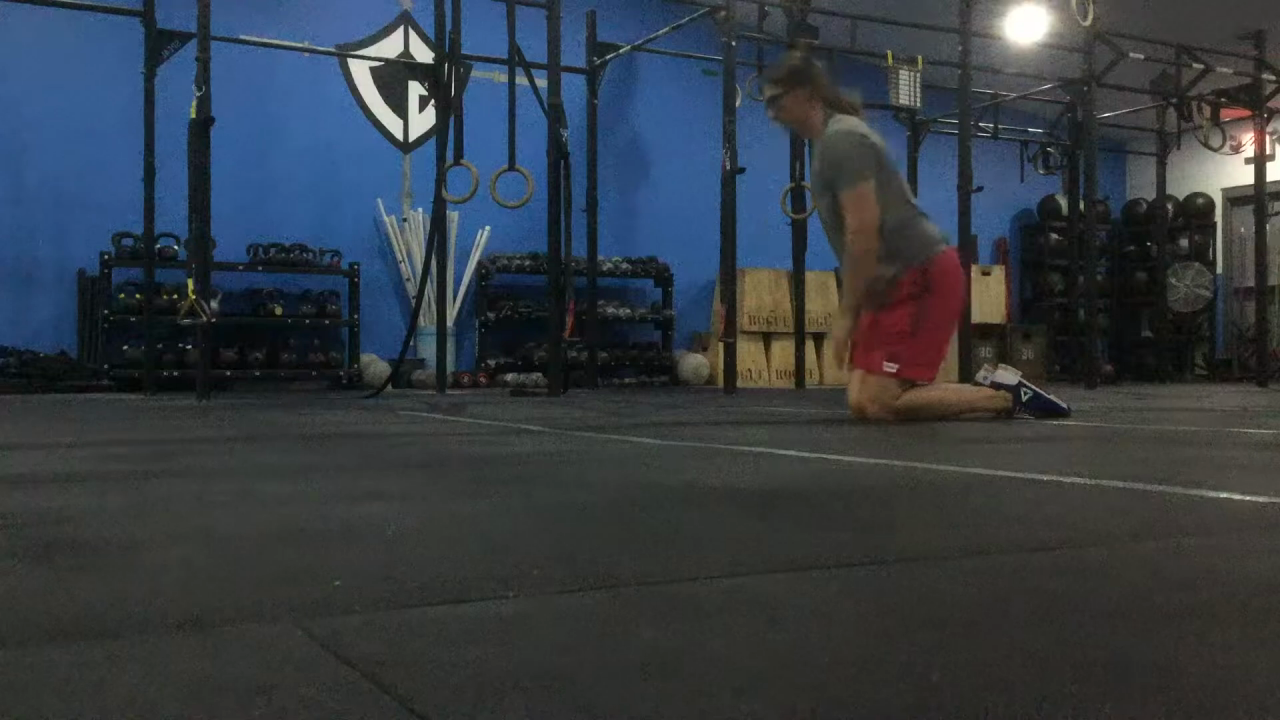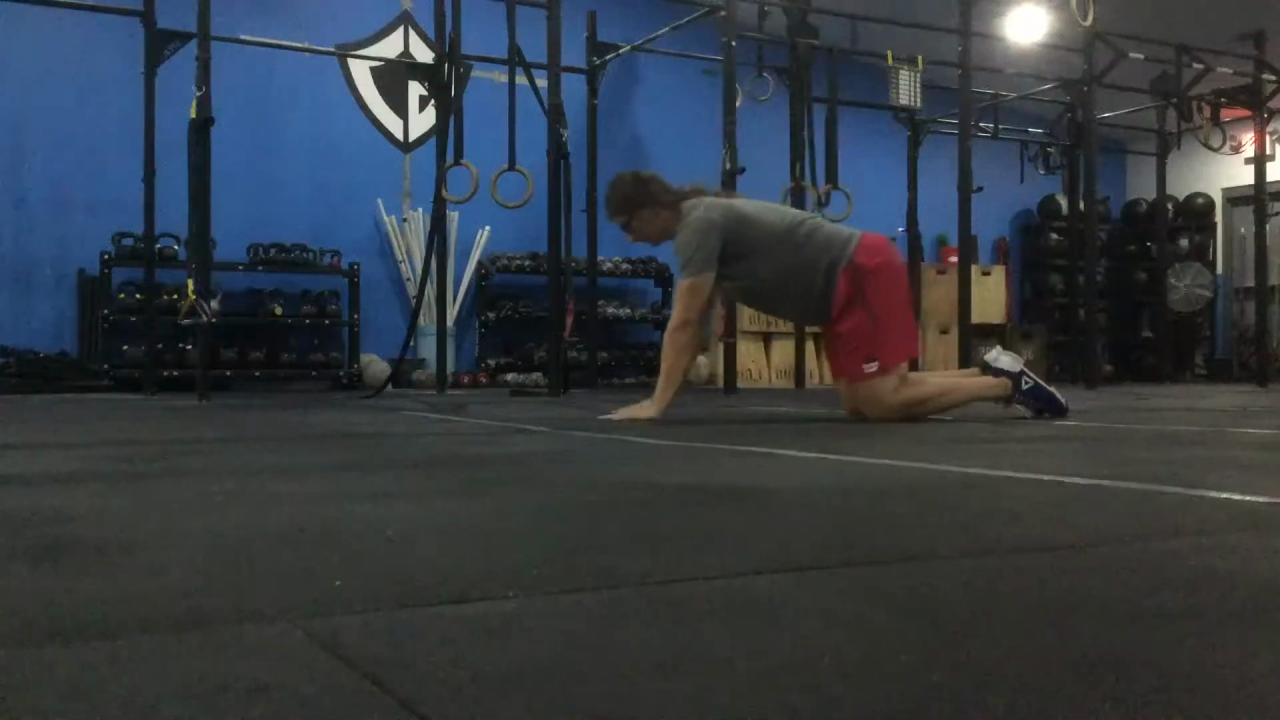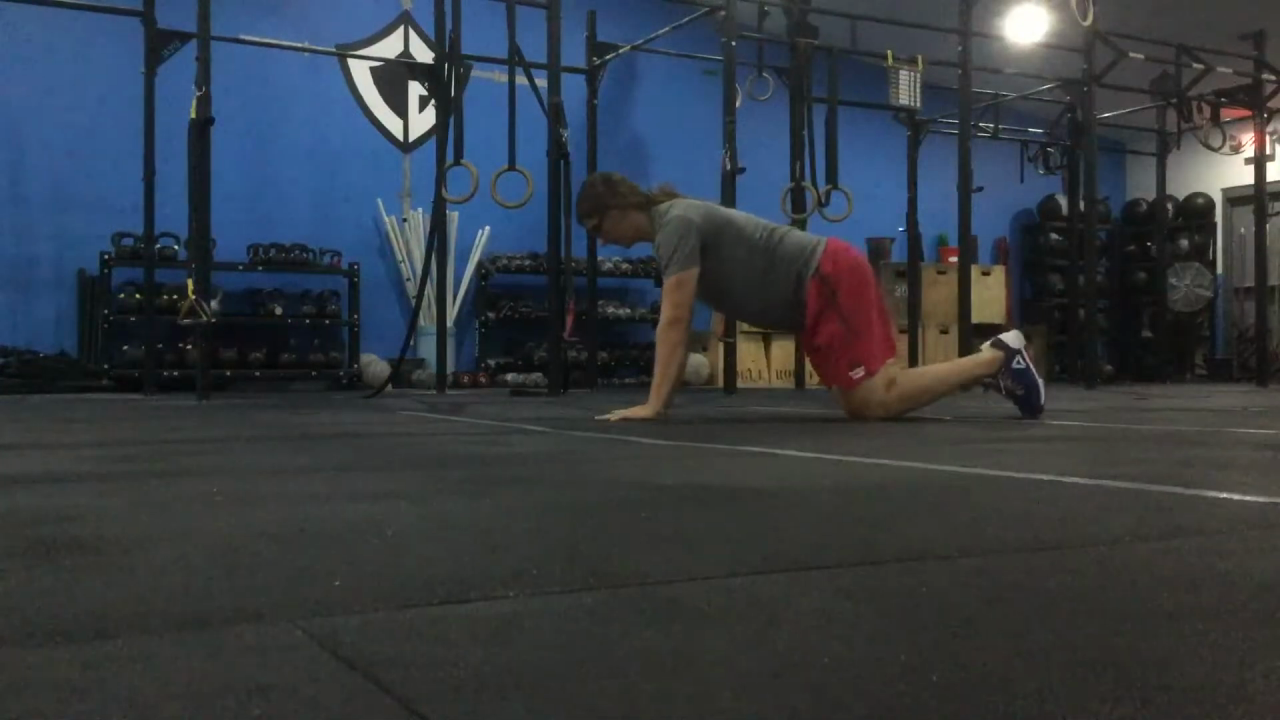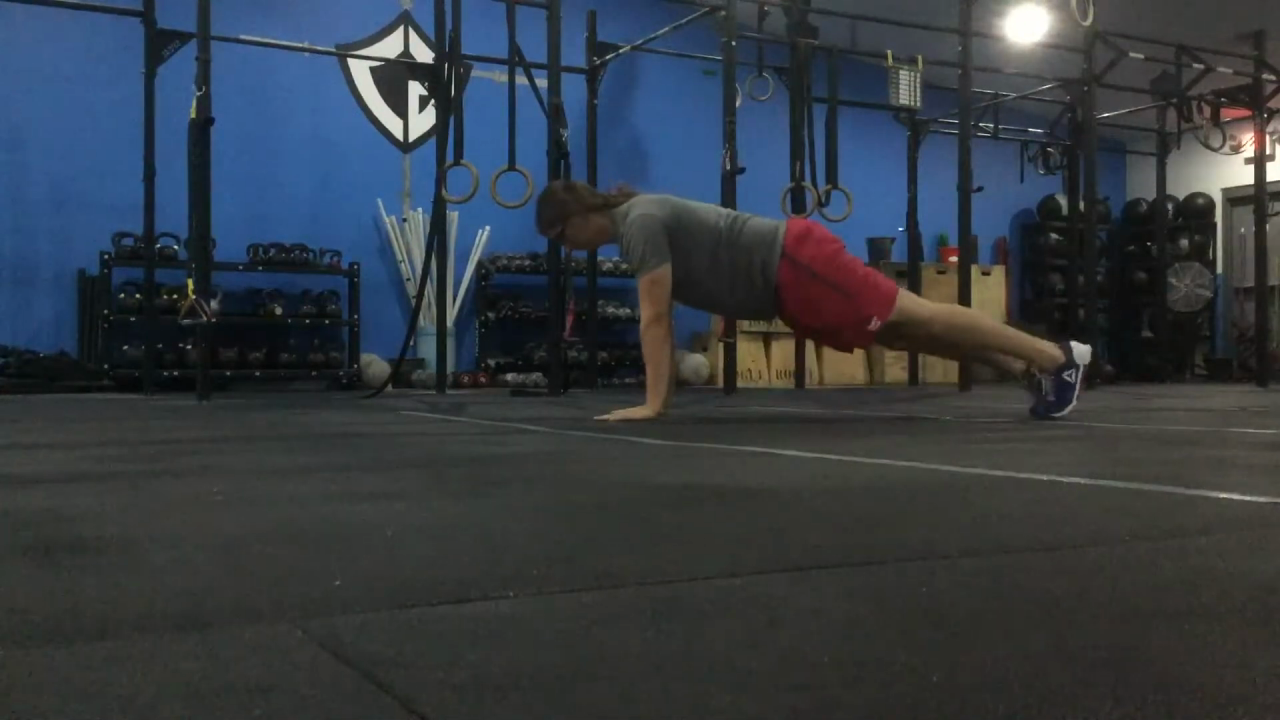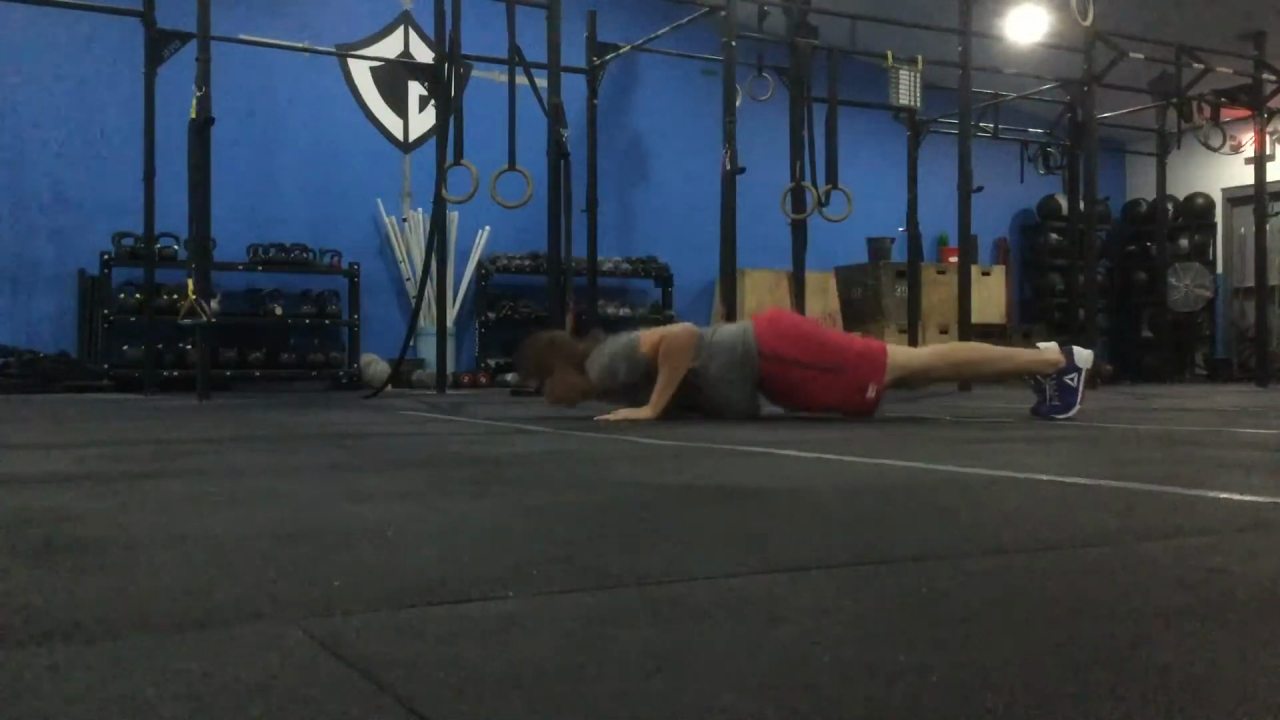
dt=1s
person 1, frame 1
left shoulder: (842, 138)
right shoulder: (833, 142)
left elbow: (864, 233)
right elbow: (852, 249)
left wrist: (846, 315)
right wrist: (849, 316)
left hip: (922, 280)
right hip: (894, 286)
left knee: (878, 406)
right knee: (861, 403)
left ankle: (1008, 396)
right ankle: (989, 385)
person 1, frame 2
left shoulder: (697, 225)
right shoulder: (703, 225)
left elbow: (682, 323)
right elbow: (695, 322)
left wrist: (658, 404)
right wrist: (661, 393)
left hip: (862, 271)
right hip: (847, 283)
left knee: (882, 402)
right knee: (859, 402)
left ankle: (1008, 383)
right ankle: (991, 373)
person 1, frame 3
left shoulder: (675, 224)
right shoulder: (674, 225)
left elbow: (674, 321)
right elbow: (680, 323)
left wrist: (653, 404)
right wrist: (662, 398)
left hip: (830, 279)
right hip: (820, 290)
left knee: (877, 403)
right knee: (863, 401)
left ankle: (999, 357)
right ankle: (990, 365)
person 1, frame 4
left shoulder: (638, 224)
right shoulder: (639, 221)
left elbow: (654, 319)
right elbow: (660, 319)
left wrist: (652, 404)
right wrist: (661, 396)
left hip: (797, 262)
right hip: (789, 273)
left knee: (918, 318)
right knee: (901, 333)
left ankle: (1057, 357)
right ankle: (1028, 365)
person 1, frame 5
left shoulder: (607, 369)
right shoulder: (607, 355)
left elbow: (681, 334)
left wrist: (652, 408)
right wrist: (656, 399)
left hip: (772, 355)
right hip: (766, 348)
left knee: (915, 365)
right knee: (909, 365)
left ankle: (1056, 361)
right ankle: (1038, 356)
